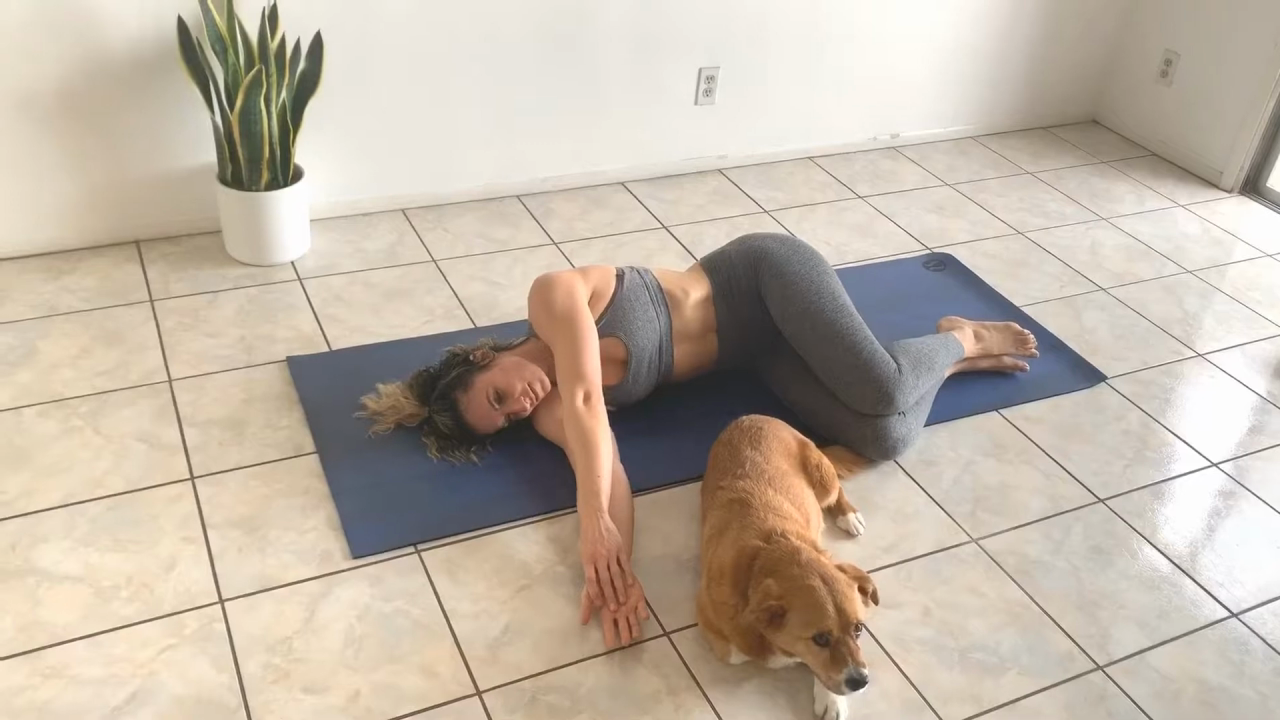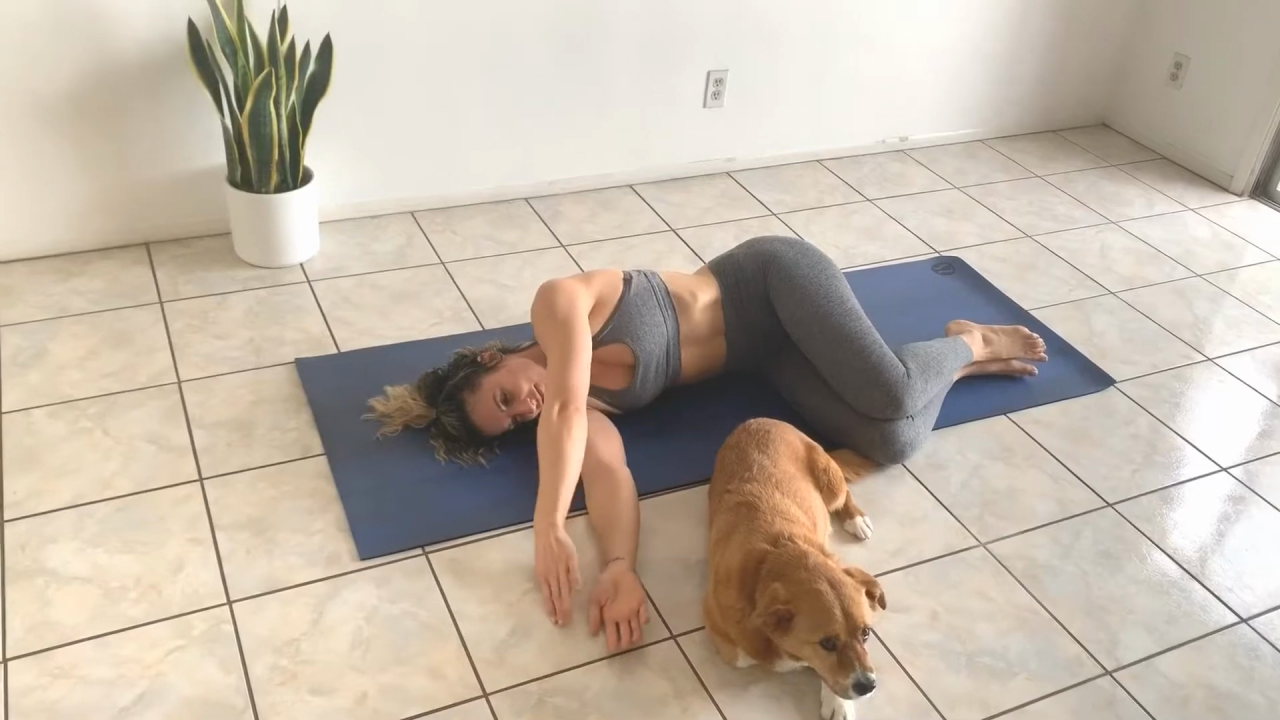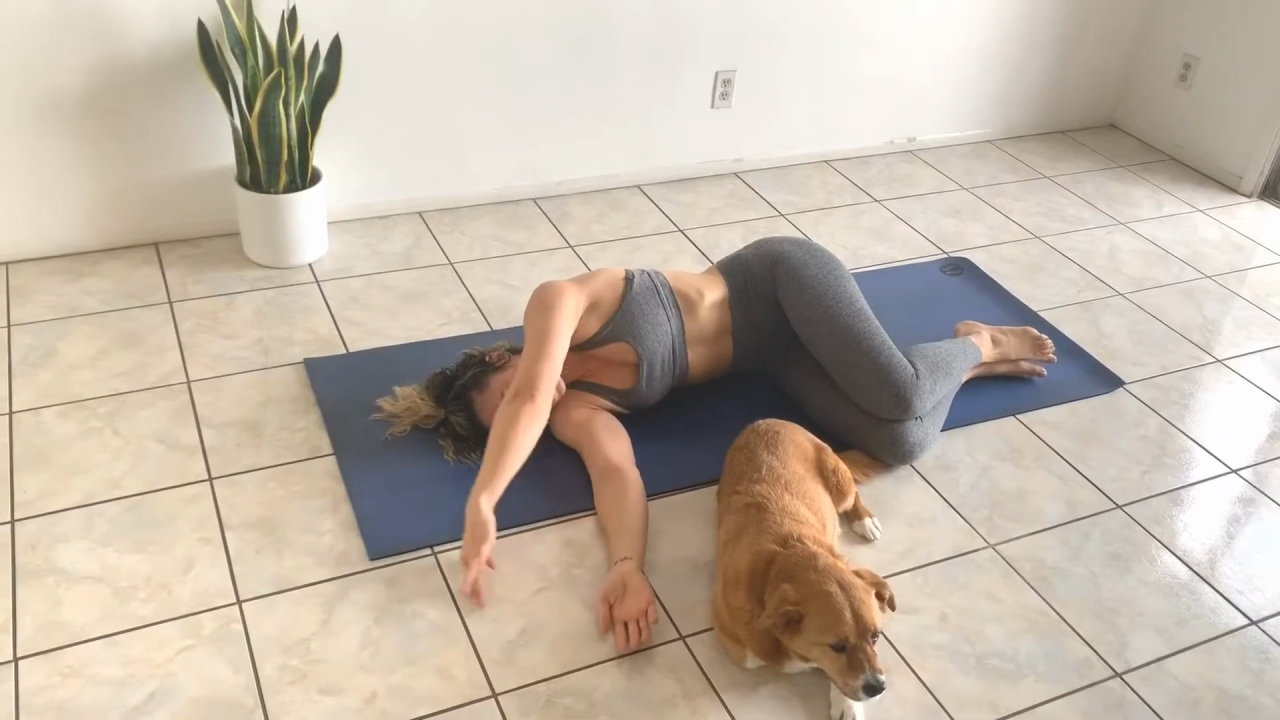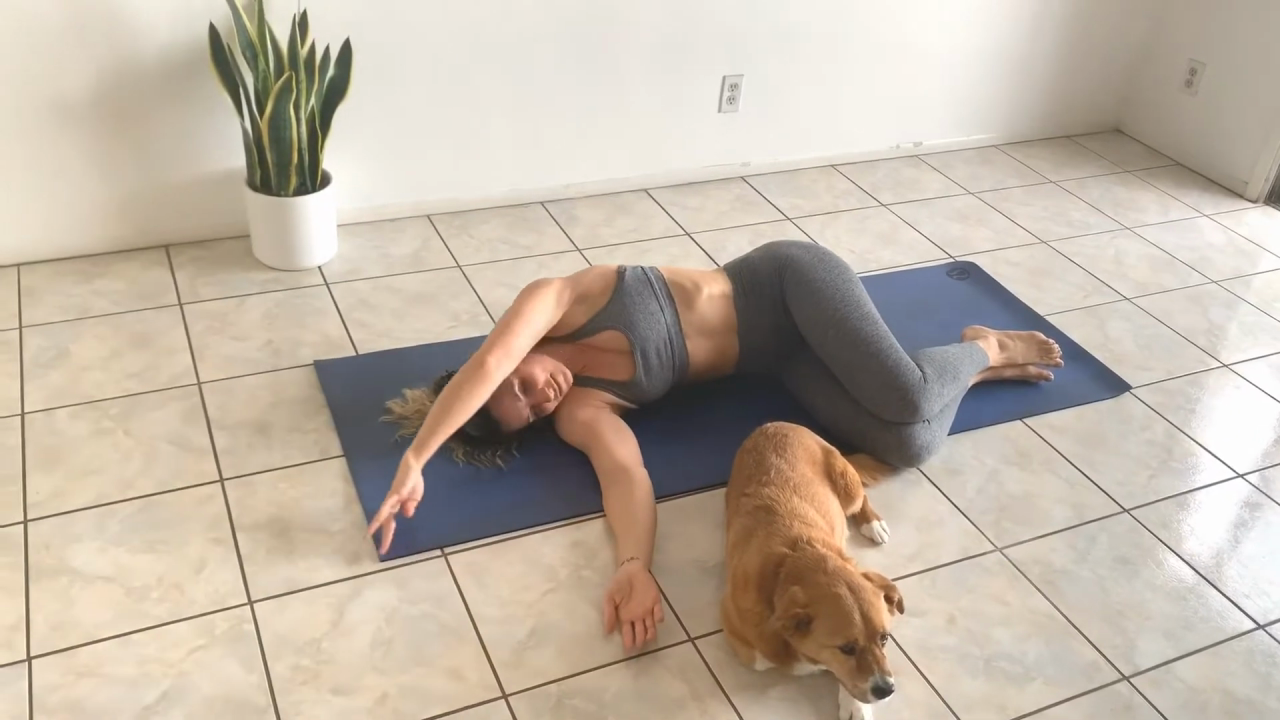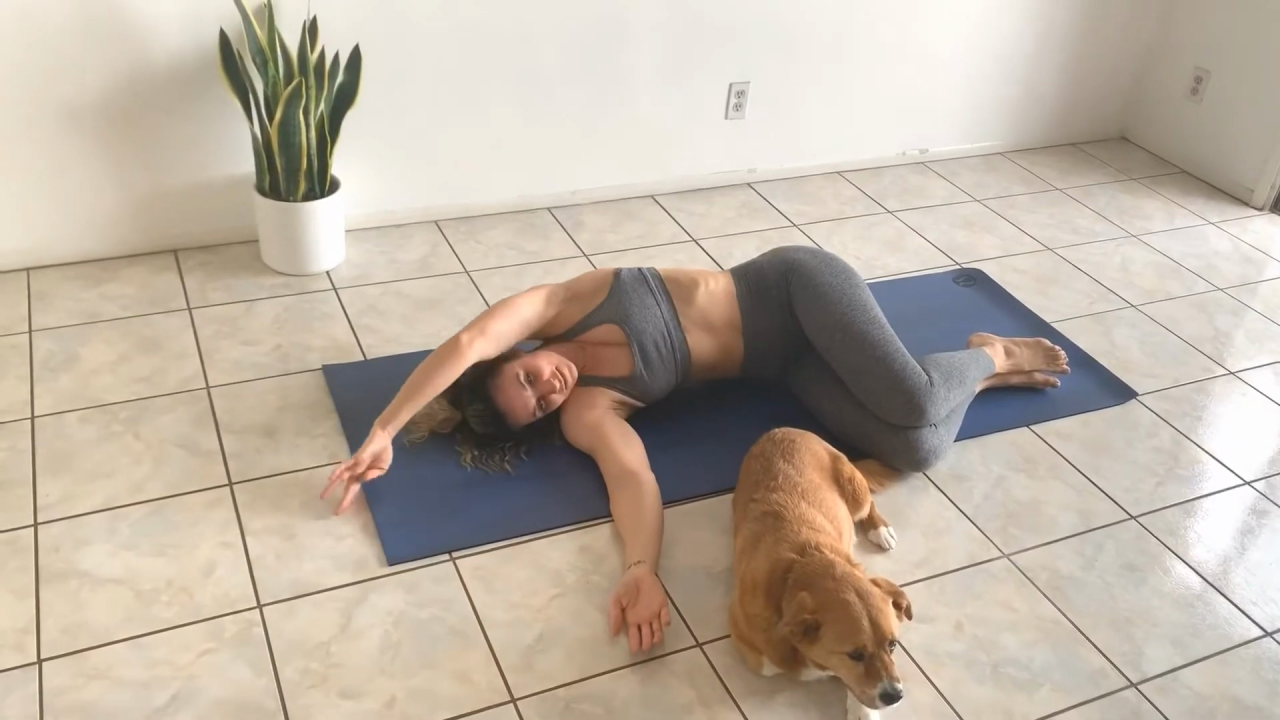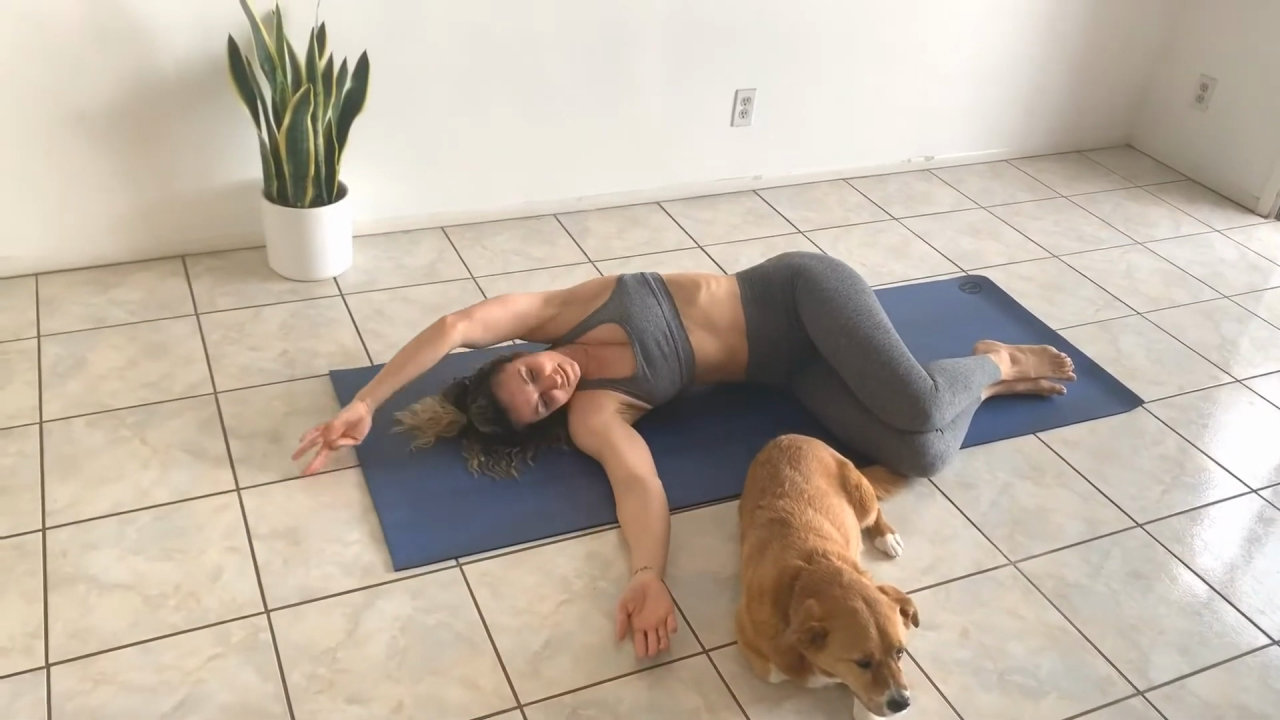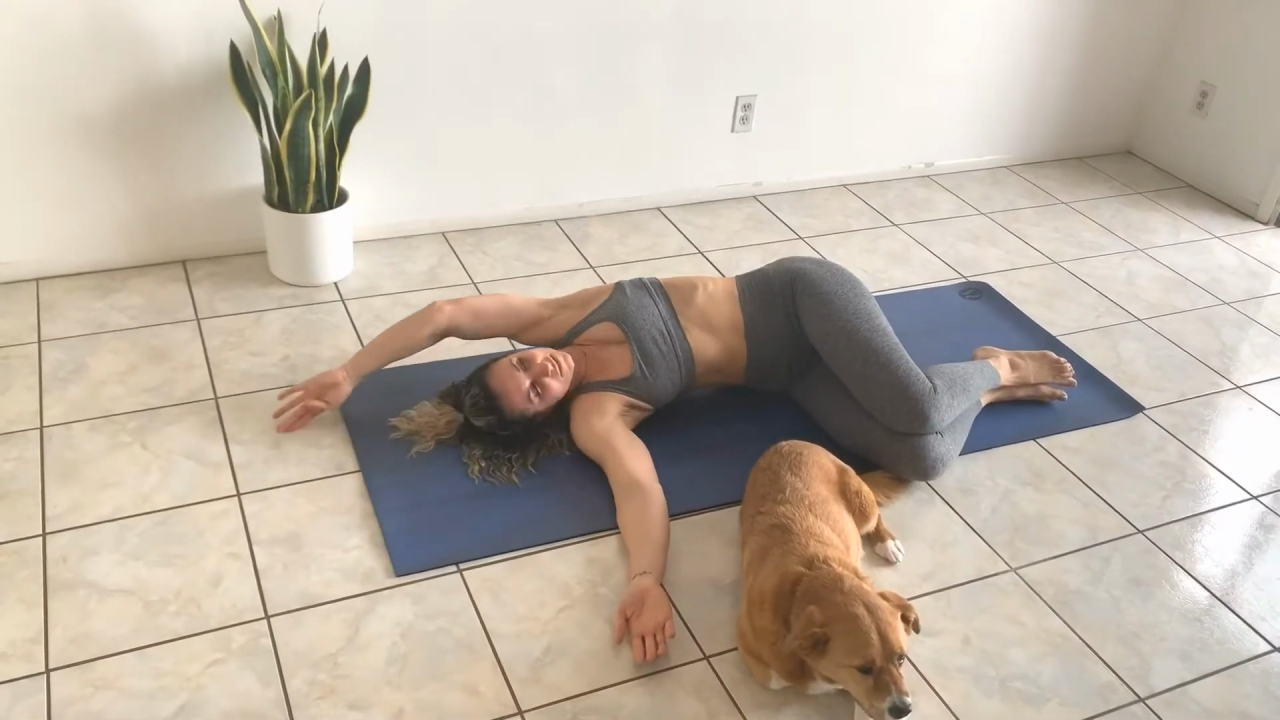
dt=0.4s
person 1, frame 1
left shoulder: (550, 296)
right shoulder: (551, 412)
left elbow: (587, 397)
right elbow: (604, 461)
left wrist: (594, 524)
right wrist: (616, 564)
left hip: (765, 274)
right hip: (751, 348)
left knee: (882, 395)
right knee: (882, 437)
left ankle: (959, 339)
right ankle: (952, 357)
person 1, frame 2
left shoulder: (557, 303)
right shoulder: (570, 415)
left elbow: (566, 407)
right elbow: (610, 470)
left wrist: (550, 529)
right wrist: (618, 565)
left hip: (773, 276)
right hip: (761, 352)
left knee: (890, 399)
right knee: (888, 441)
left ankle: (968, 342)
right ankle: (960, 361)
person 1, frame 3
left shoulder: (554, 302)
right shoulder: (577, 414)
left elbow: (535, 396)
right elbow: (617, 472)
left wrist: (481, 507)
right wrist: (626, 566)
left hip: (781, 276)
right hip: (767, 353)
left knee: (899, 399)
right knee: (899, 443)
left ankle: (976, 345)
right ankle: (971, 360)
person 1, frame 4
left shoulder: (555, 302)
right shoulder: (580, 413)
left elbow: (486, 364)
right elbow: (624, 471)
left wrist: (414, 457)
right wrist: (633, 566)
left hip: (789, 279)
right hip: (773, 356)
left knee: (907, 401)
right knee: (906, 445)
left ankle: (984, 349)
right ankle: (980, 361)
person 1, frame 5
left shoulder: (553, 308)
right shoulder: (586, 414)
left elbow: (465, 345)
right elbow: (631, 475)
left wrist: (384, 426)
right wrist: (640, 570)
left hip: (793, 282)
right hip: (776, 362)
left knee: (913, 409)
right knee: (914, 449)
left ankle: (989, 356)
right ankle: (985, 368)
person 1, frame 6
left shoulder: (557, 313)
right shoulder: (592, 416)
left elbow: (456, 327)
right elbow: (639, 482)
right wrist: (646, 574)
left hip: (799, 289)
right hip: (785, 368)
left knee: (917, 411)
right knee: (918, 454)
left ankle: (994, 364)
right ankle: (988, 377)
person 1, frame 7
left shoulder: (549, 318)
right shoulder: (594, 417)
right elbow: (639, 486)
left hip: (797, 292)
right hip: (783, 372)
left knee: (915, 414)
right knee: (919, 456)
left ankle: (993, 368)
right ankle: (987, 383)
